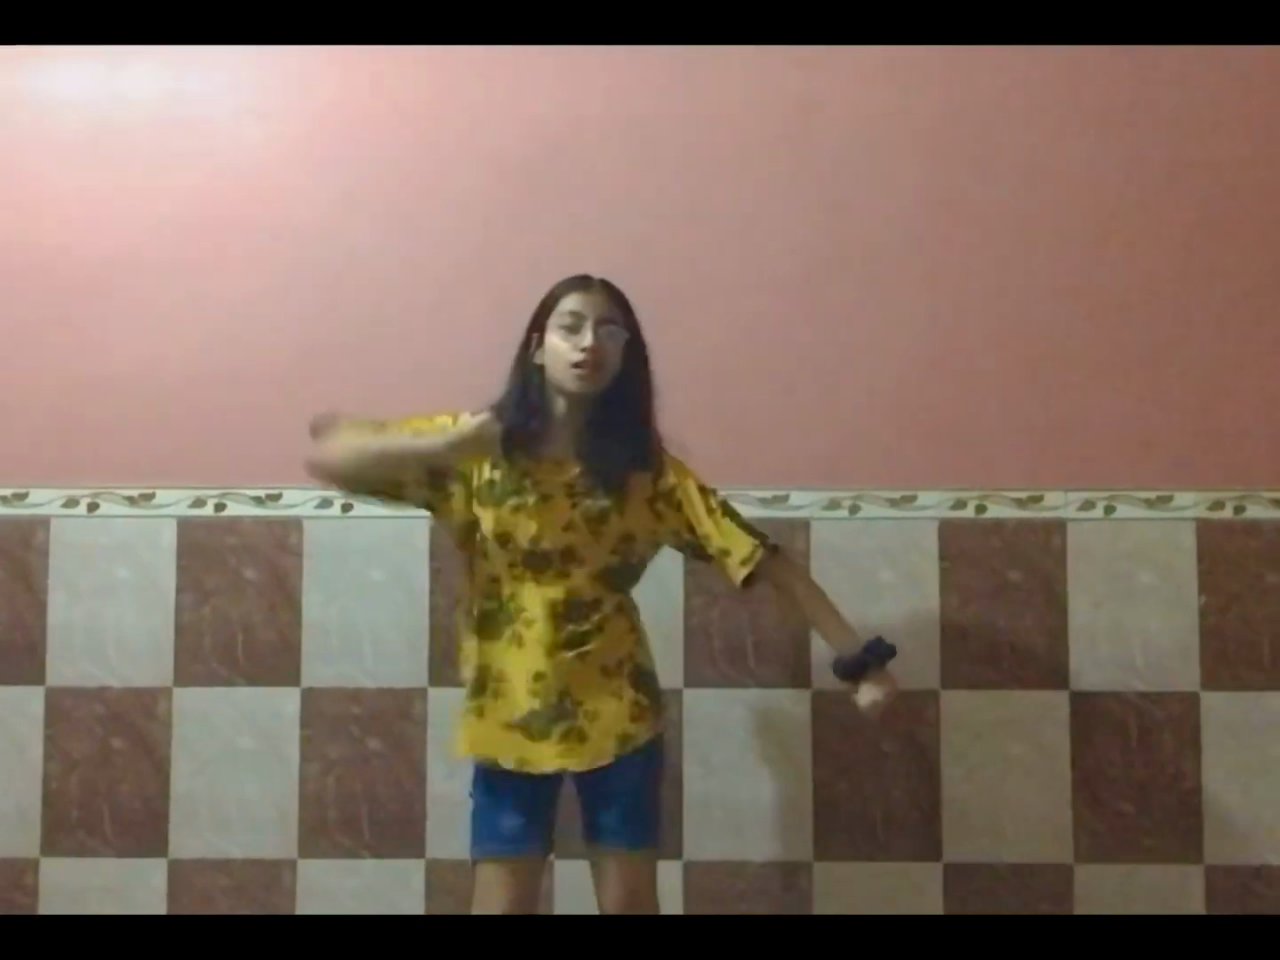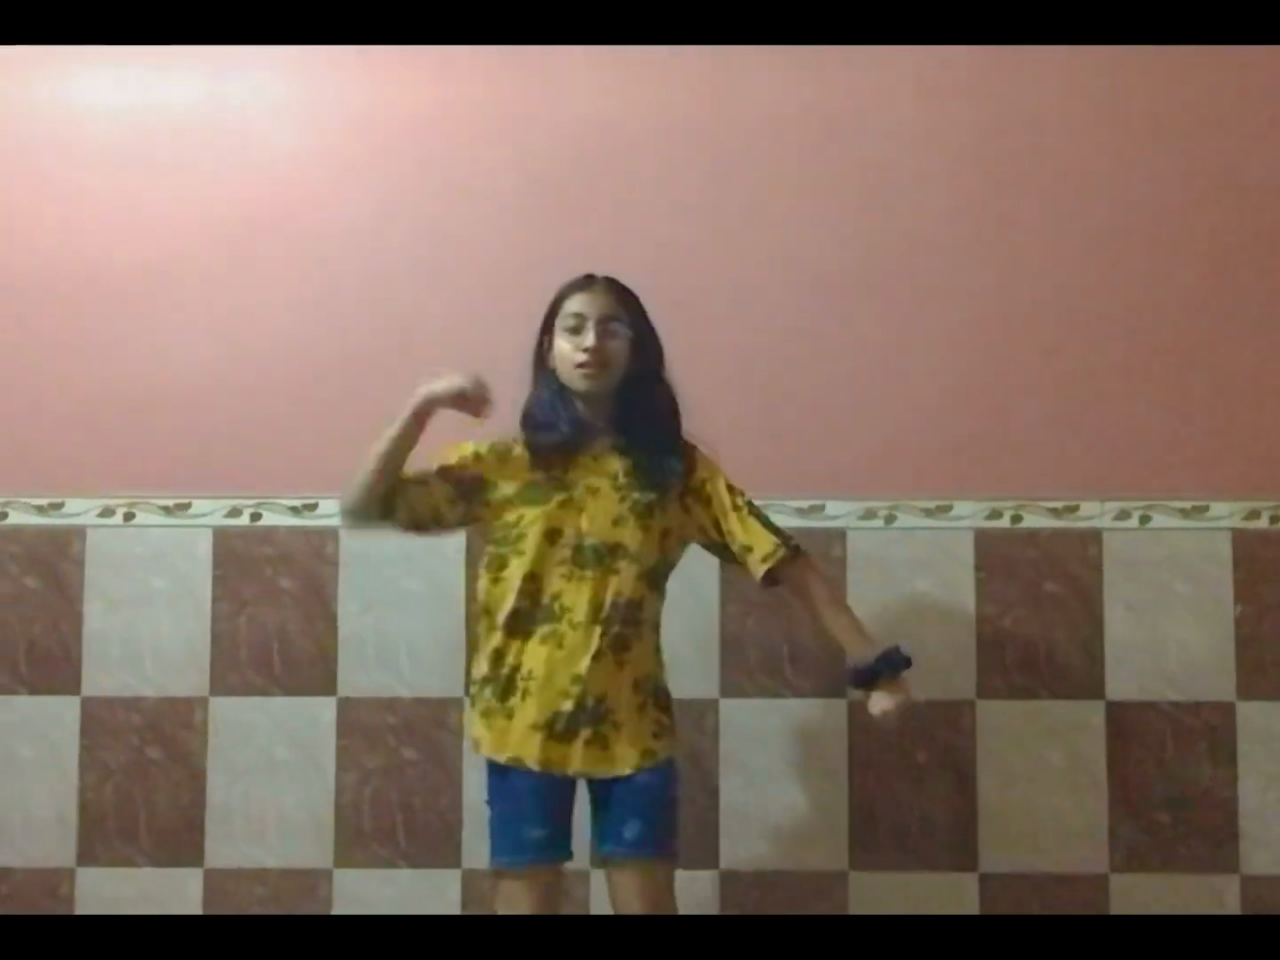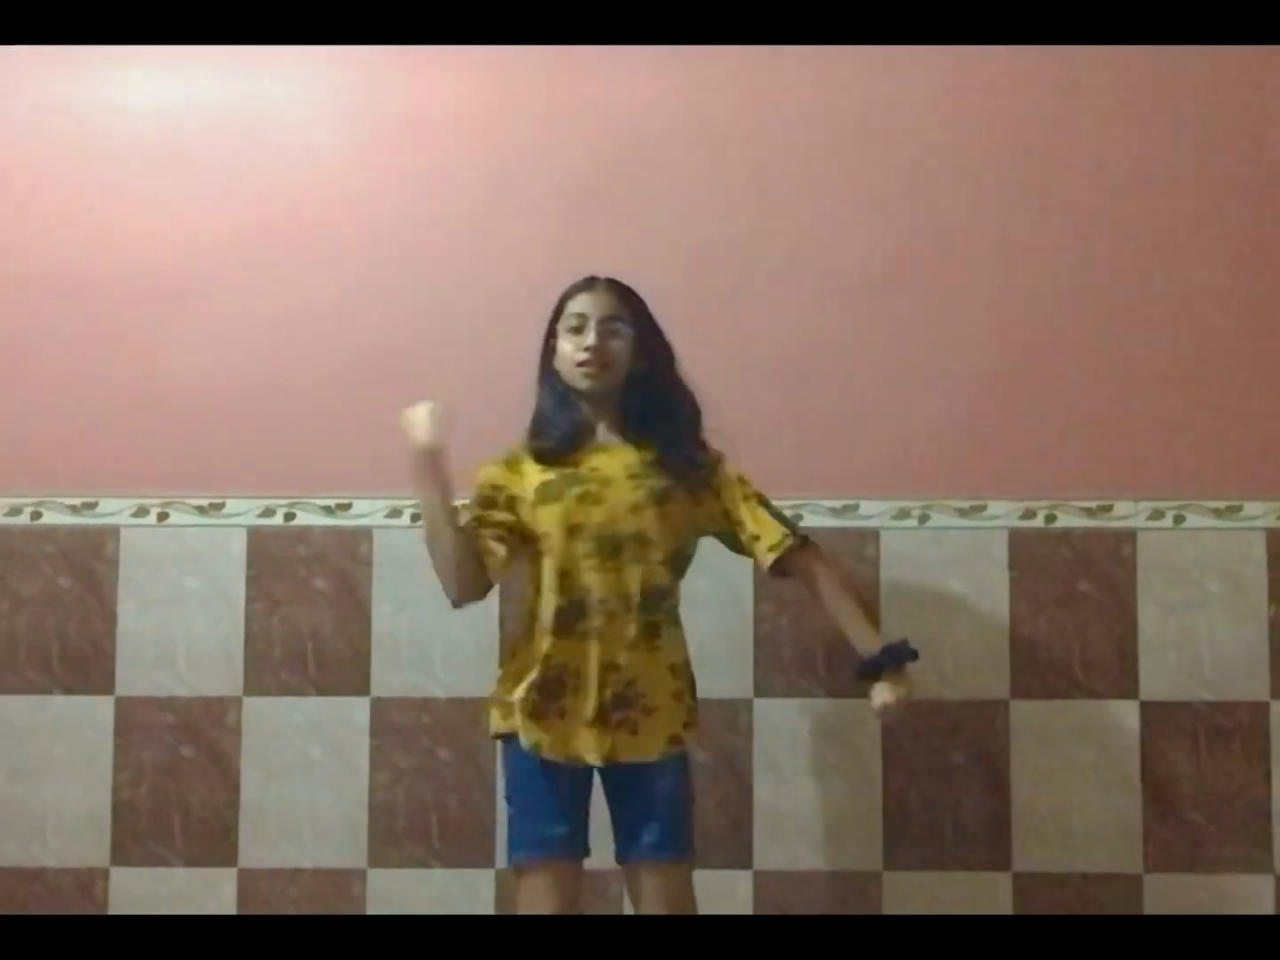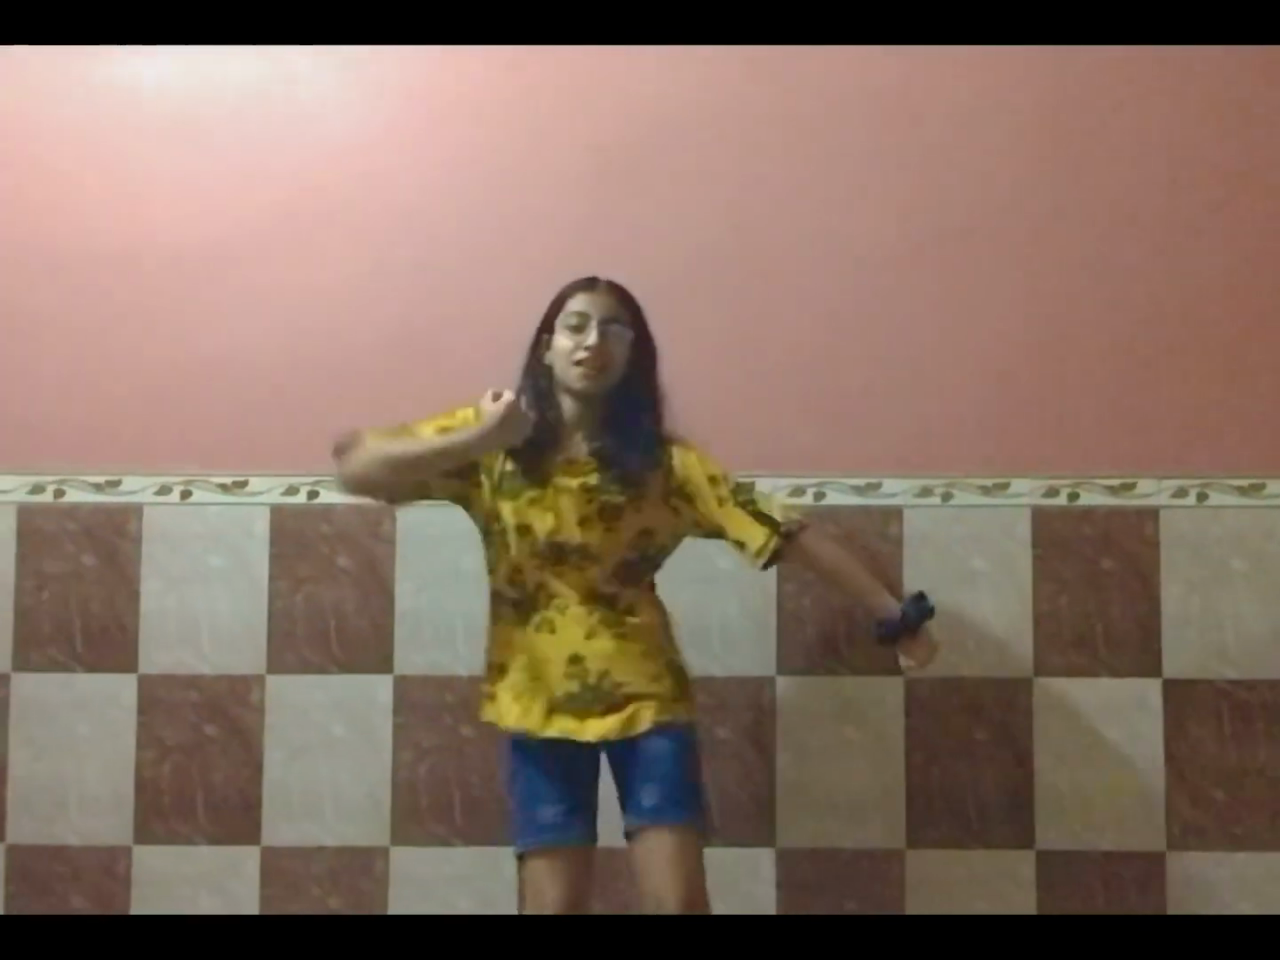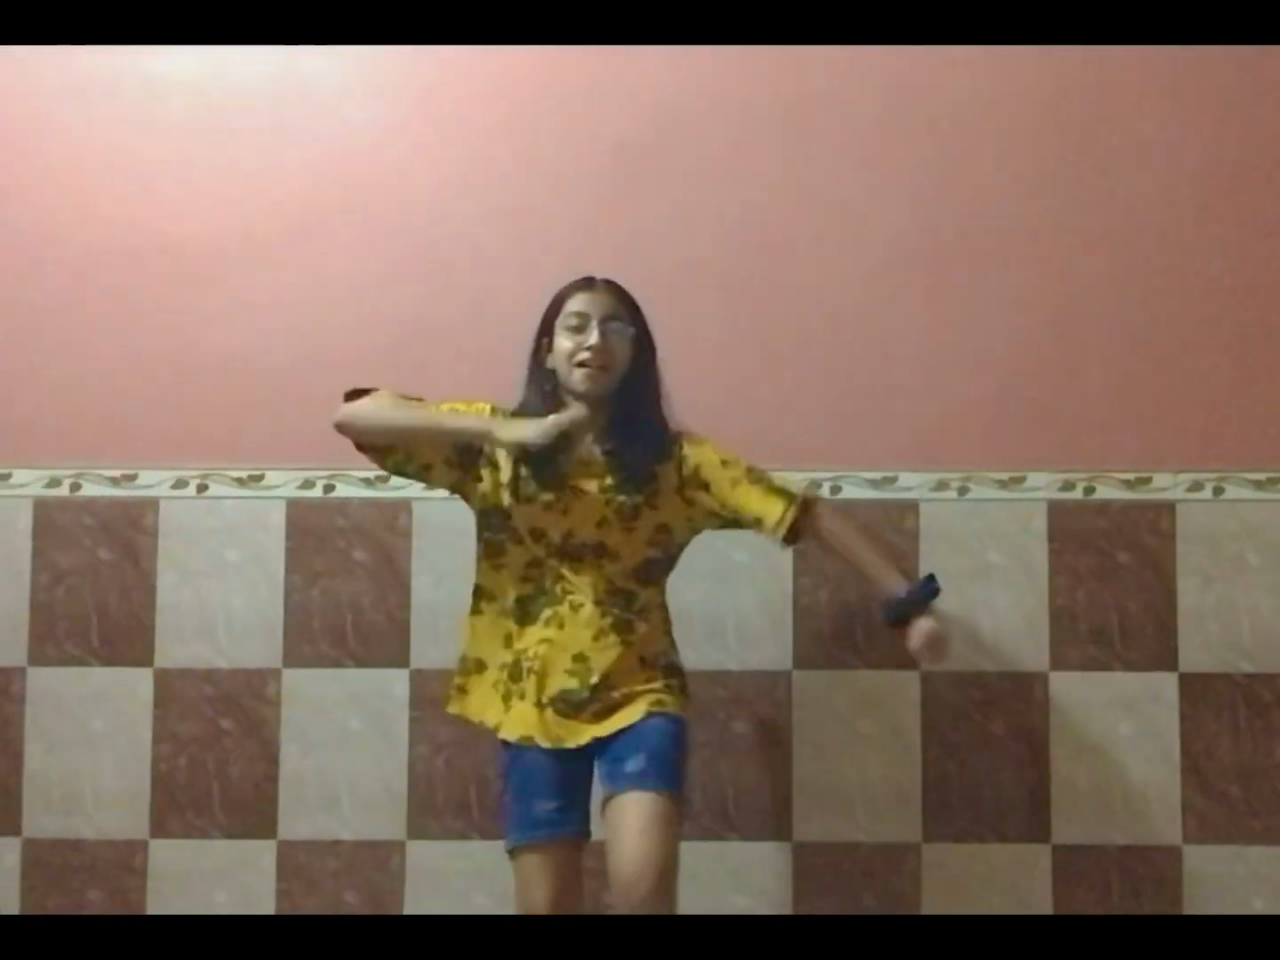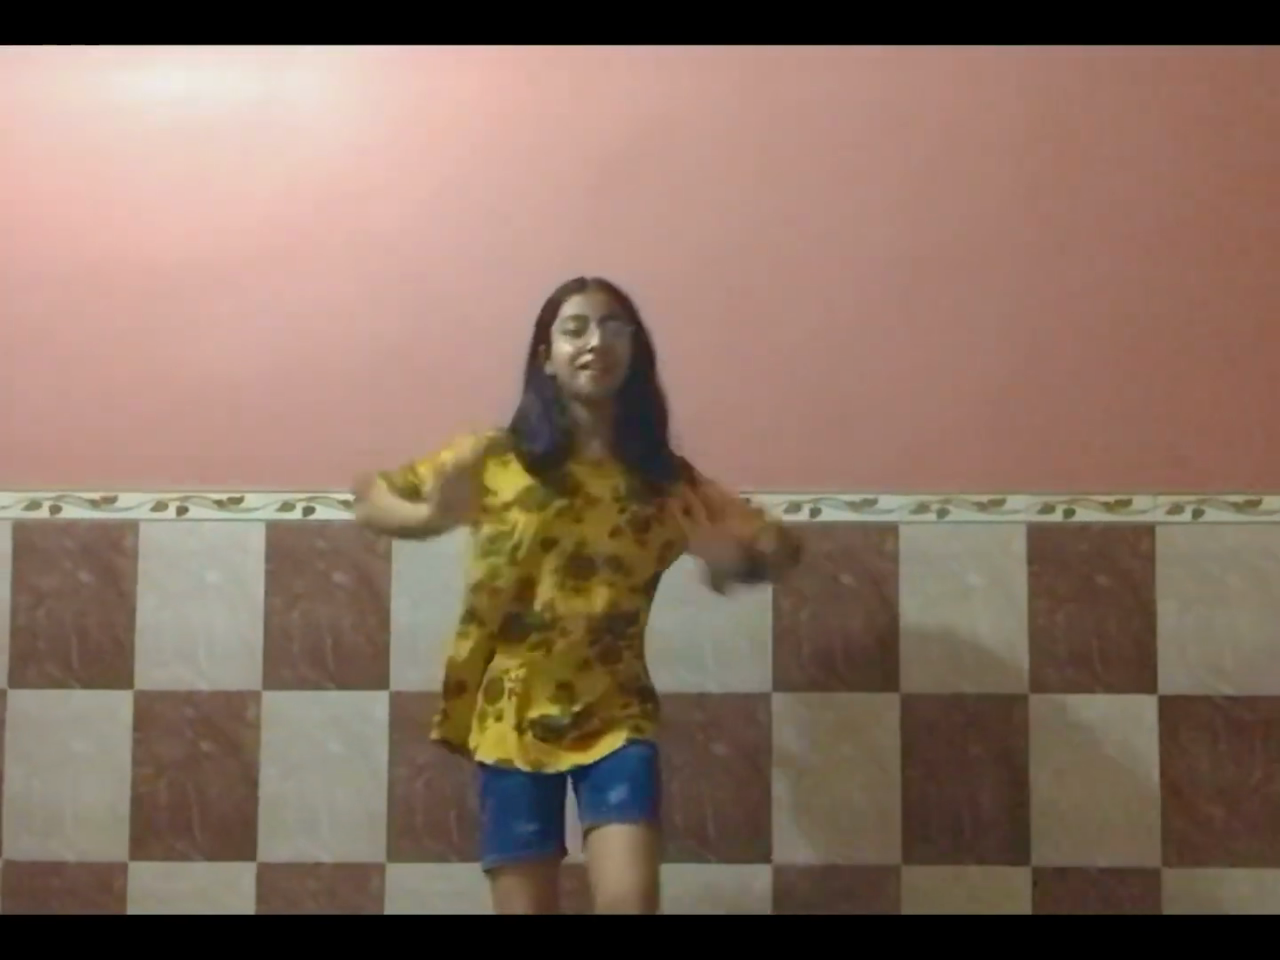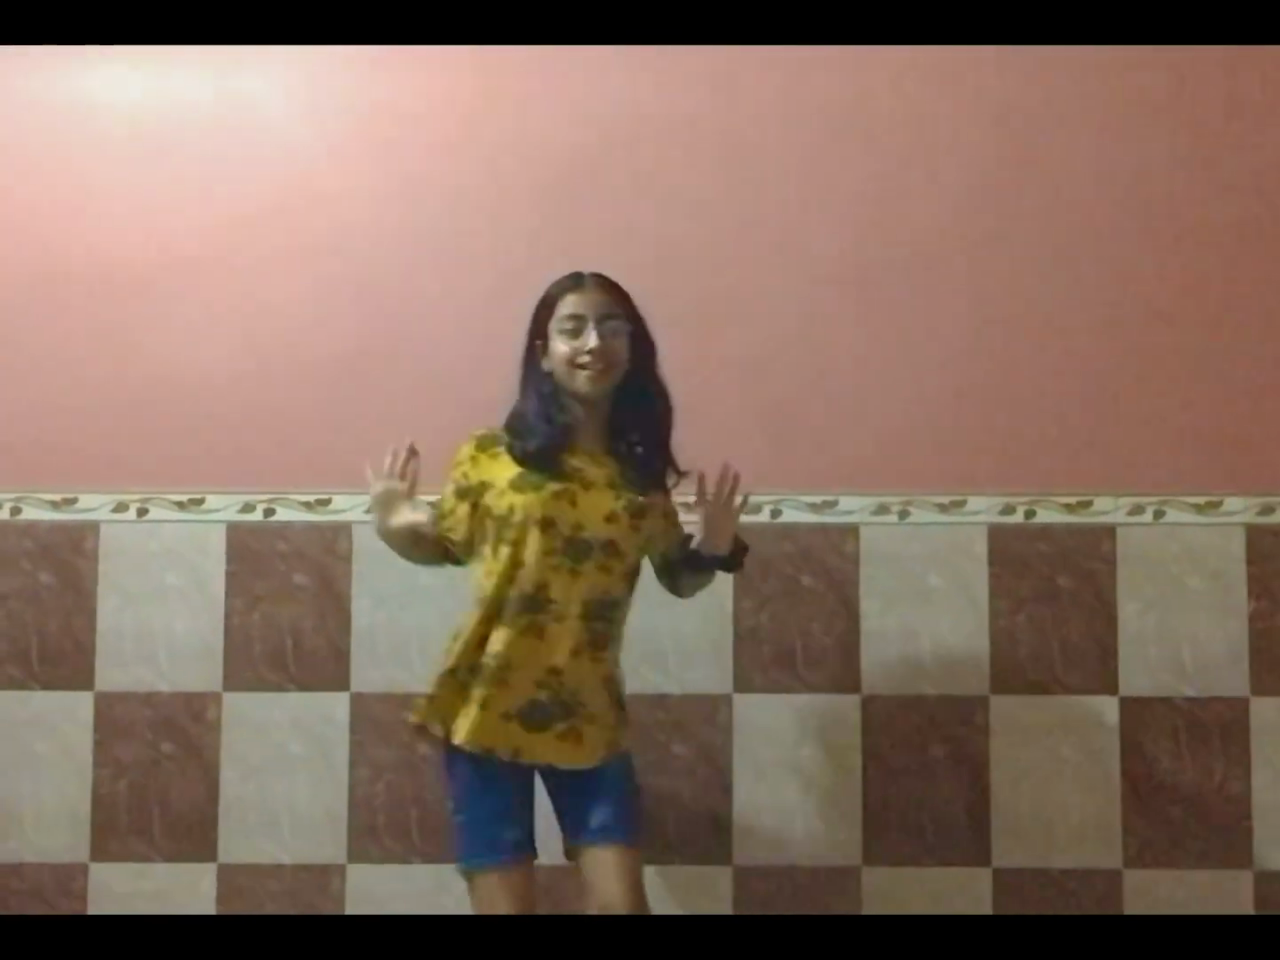
dt=0.2s
person 1, frame 1
left shoulder: (646, 470)
right shoulder: (471, 454)
left elbow: (761, 560)
right elbow: (324, 457)
left wrist: (858, 655)
right wrist: (441, 445)
left hip: (613, 715)
right hip: (504, 717)
left knee: (630, 911)
right knee: (499, 910)
person 1, frame 2
left shoulder: (677, 469)
right shoulder: (499, 467)
left elbow: (784, 561)
right elbow: (364, 509)
left wrist: (873, 665)
right wrist: (424, 405)
left hip: (630, 727)
right hip: (523, 720)
left knee: (648, 913)
right knee: (524, 913)
person 1, frame 3
left shoulder: (688, 464)
right shoulder: (517, 474)
left elbow: (796, 556)
right elbow: (463, 586)
right wrist: (427, 461)
left hip: (652, 715)
right hip: (545, 717)
left knee: (668, 910)
right knee: (545, 910)
person 1, frame 4
left shoulder: (662, 464)
right shoulder: (488, 450)
left elbow: (788, 536)
right elbow: (353, 469)
left wrist: (895, 618)
right wrist: (471, 441)
left hip: (643, 700)
right hip: (532, 704)
left knee: (679, 903)
right knee: (552, 908)
person 1, frame 5
left shoulder: (674, 459)
right shoulder: (496, 444)
left elbow: (804, 515)
right elbow: (353, 416)
left wrist: (906, 598)
right wrist: (499, 432)
left hip: (639, 695)
right hip: (532, 700)
left knee: (641, 886)
right knee: (544, 906)
person 1, frame 6
left shoulder: (664, 476)
right shoulder: (495, 458)
left elbow: (767, 542)
right elbow: (370, 496)
left wrist: (736, 557)
right wrist: (431, 516)
left hip: (614, 719)
right hip: (508, 717)
left knee: (630, 905)
right knee: (523, 919)
person 1, frame 7
left shoulder: (646, 471)
right shoulder: (492, 456)
left elbow: (681, 577)
right elbow: (445, 543)
left wrist: (715, 548)
right wrist: (395, 528)
left hip: (588, 717)
right hip: (487, 711)
left knee: (621, 909)
right knee: (504, 914)
